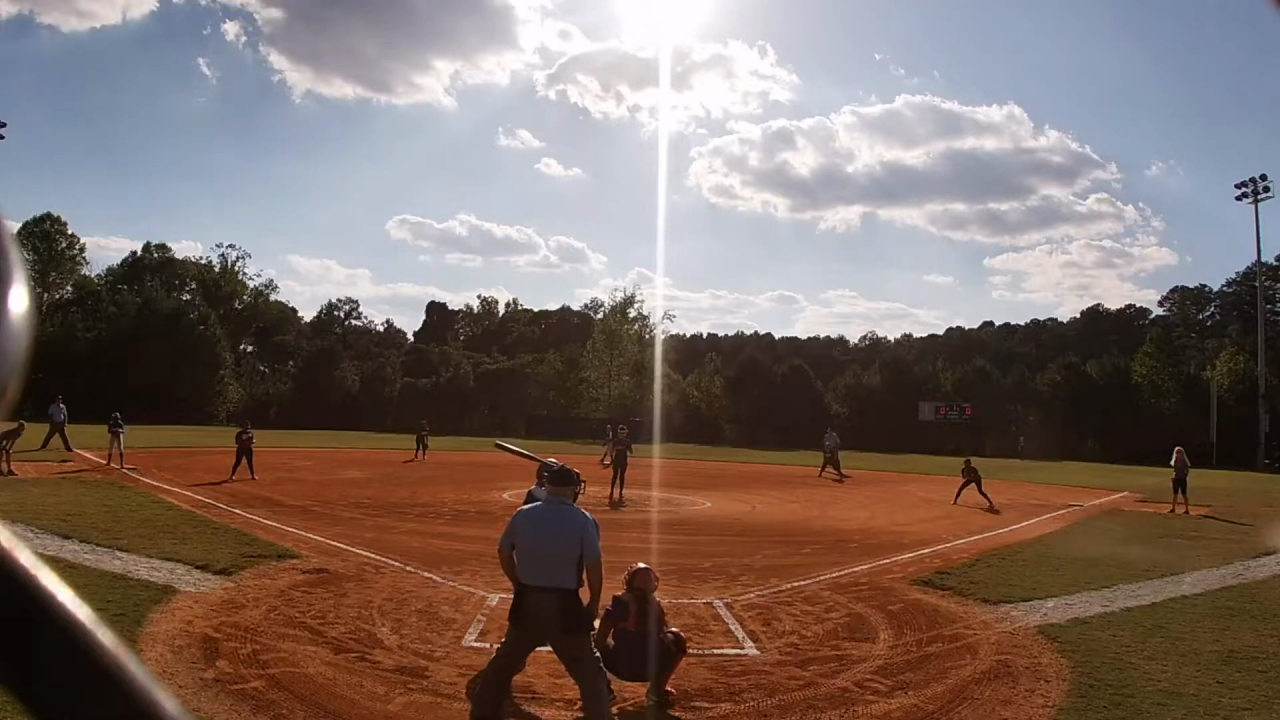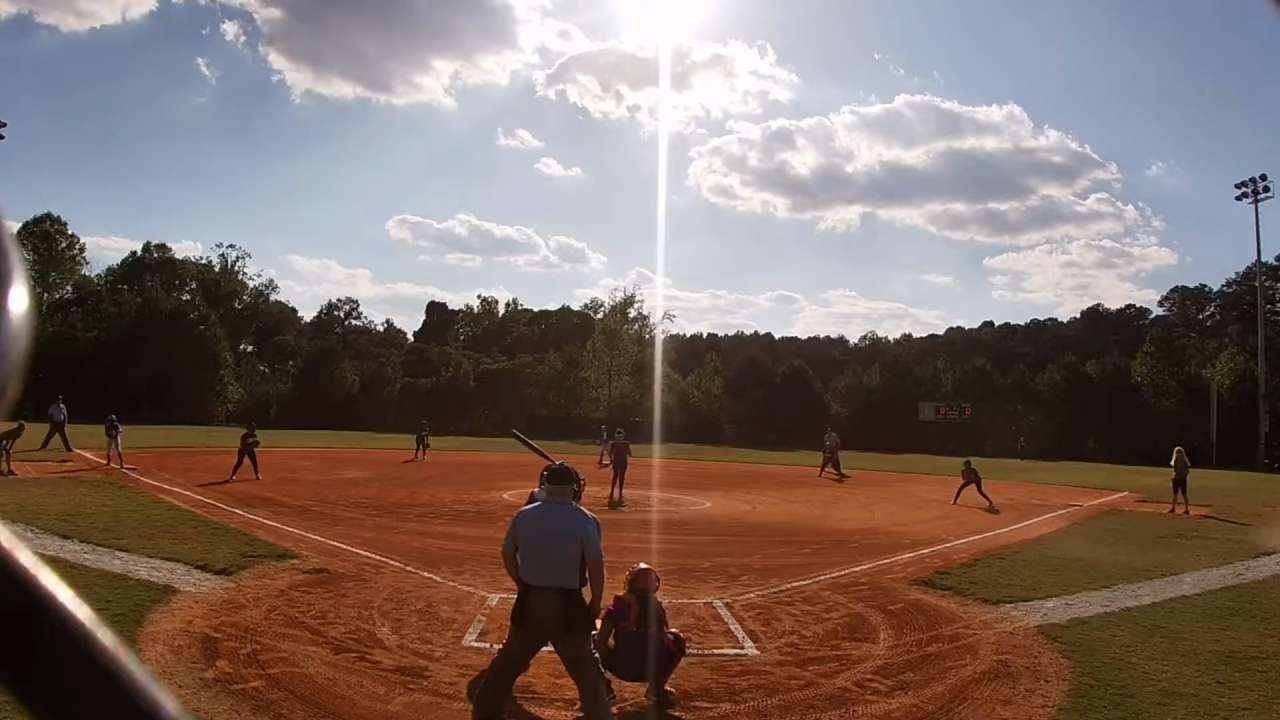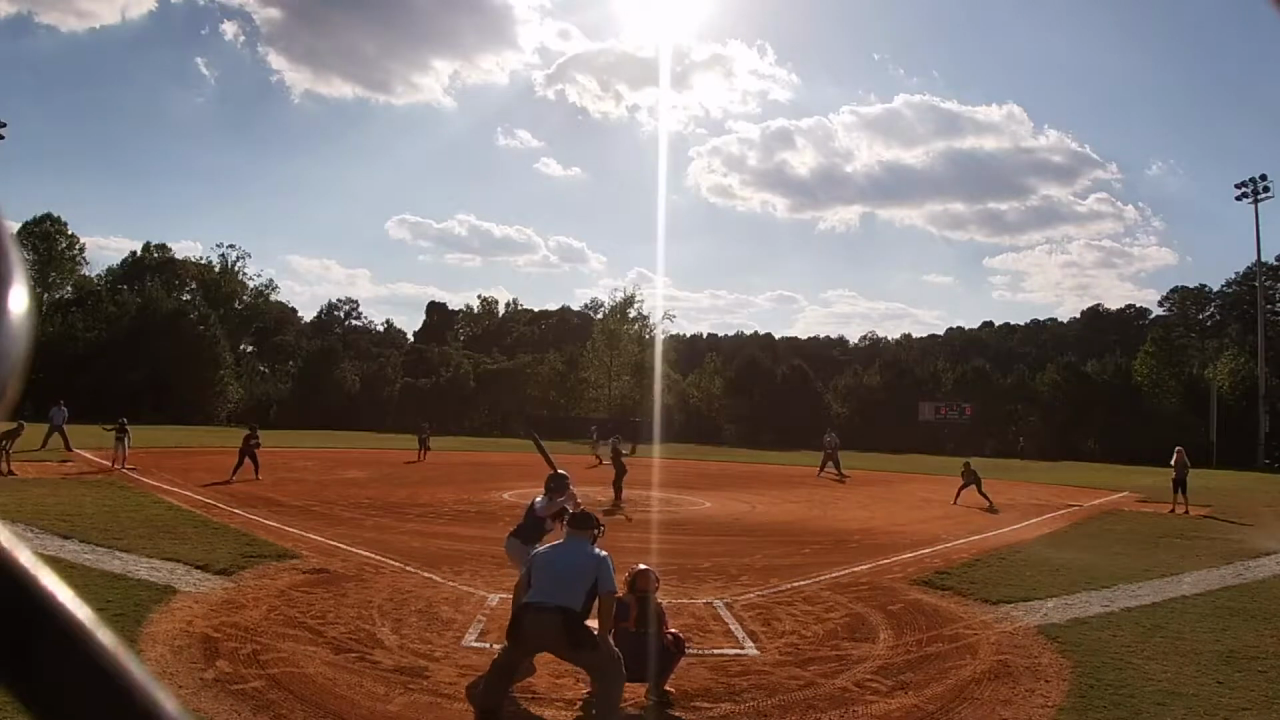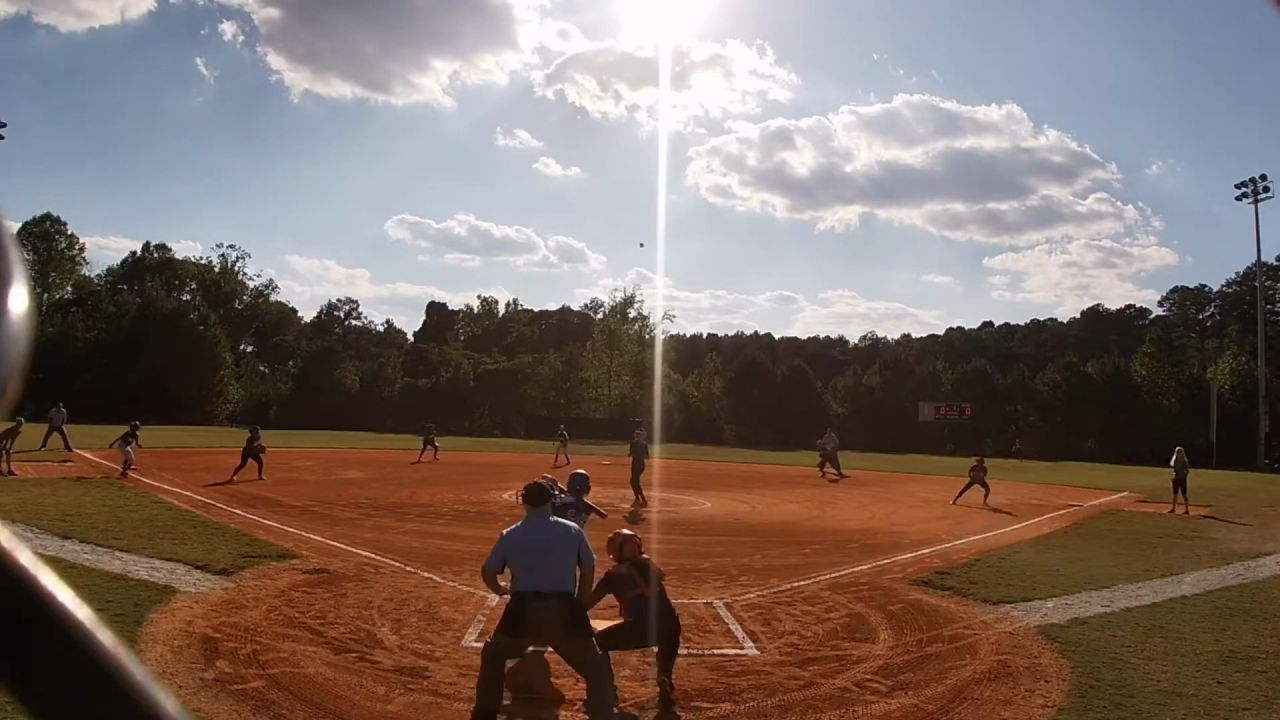
dt=1s
person 1, frame 1
left shoulder: (523, 515)
right shoulder: (583, 520)
left elbow: (504, 553)
right elbow: (594, 566)
right wrist: (594, 602)
left hip: (527, 600)
right hip: (564, 604)
left knee: (506, 659)
right knee: (588, 669)
person 1, frame 2
left shoulder: (523, 516)
right shoulder: (584, 519)
left elbow: (508, 555)
right elbow: (595, 565)
right wrist: (595, 600)
left hip: (530, 601)
right hip: (567, 603)
left knee: (509, 659)
right knee: (586, 668)
person 1, frame 3
left shoulder: (541, 552)
right shoulder: (599, 557)
left elbow: (520, 589)
right elbow: (608, 597)
right wrist: (603, 635)
left hip: (528, 623)
right hip: (564, 626)
left knee: (507, 659)
right knee: (610, 665)
person 1, frame 4
left shoulder: (510, 535)
right shoulder: (571, 530)
left elbow: (488, 573)
right elbow: (588, 571)
left wrist: (501, 590)
right wrist: (577, 604)
left hip: (523, 611)
right hip: (563, 611)
left knee: (493, 655)
right knee: (595, 668)
